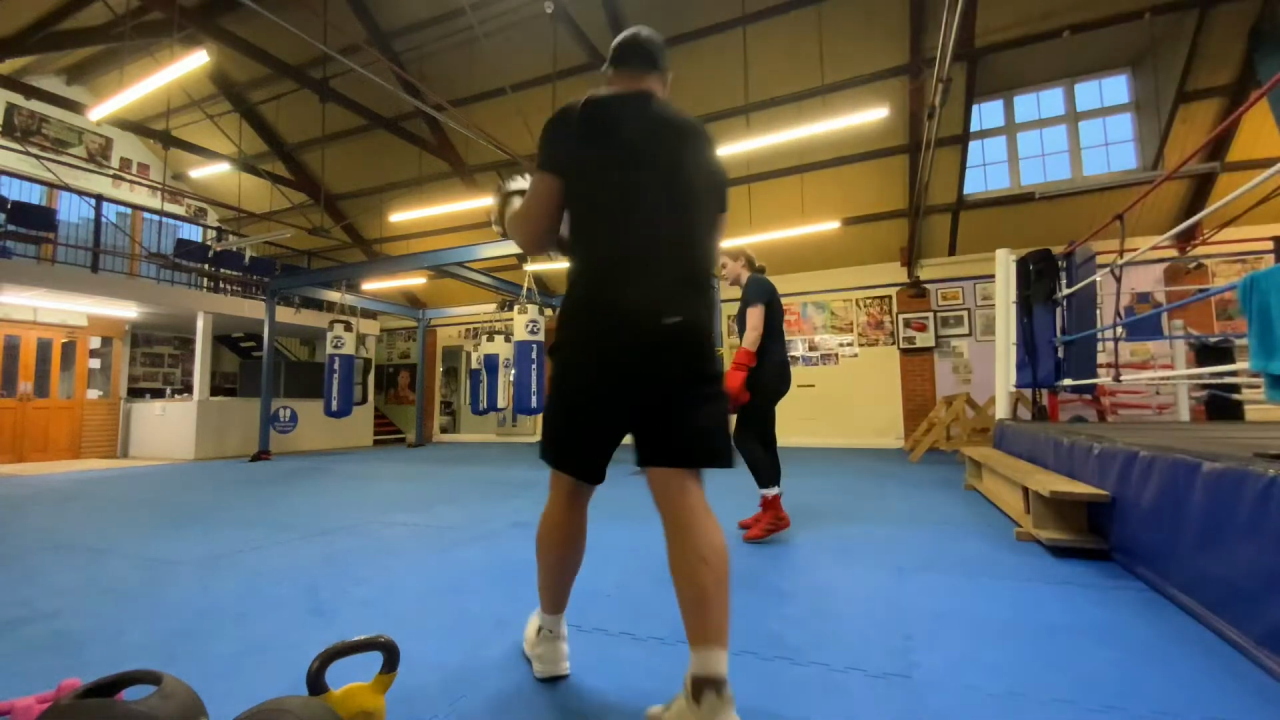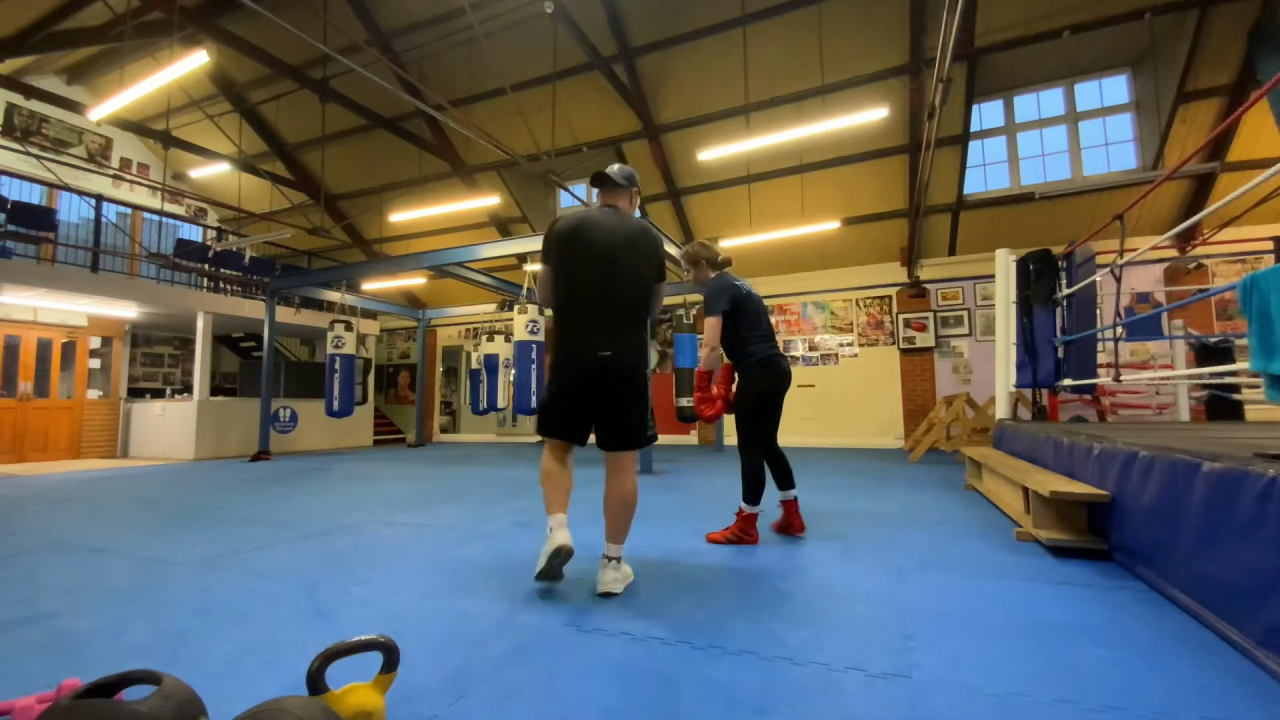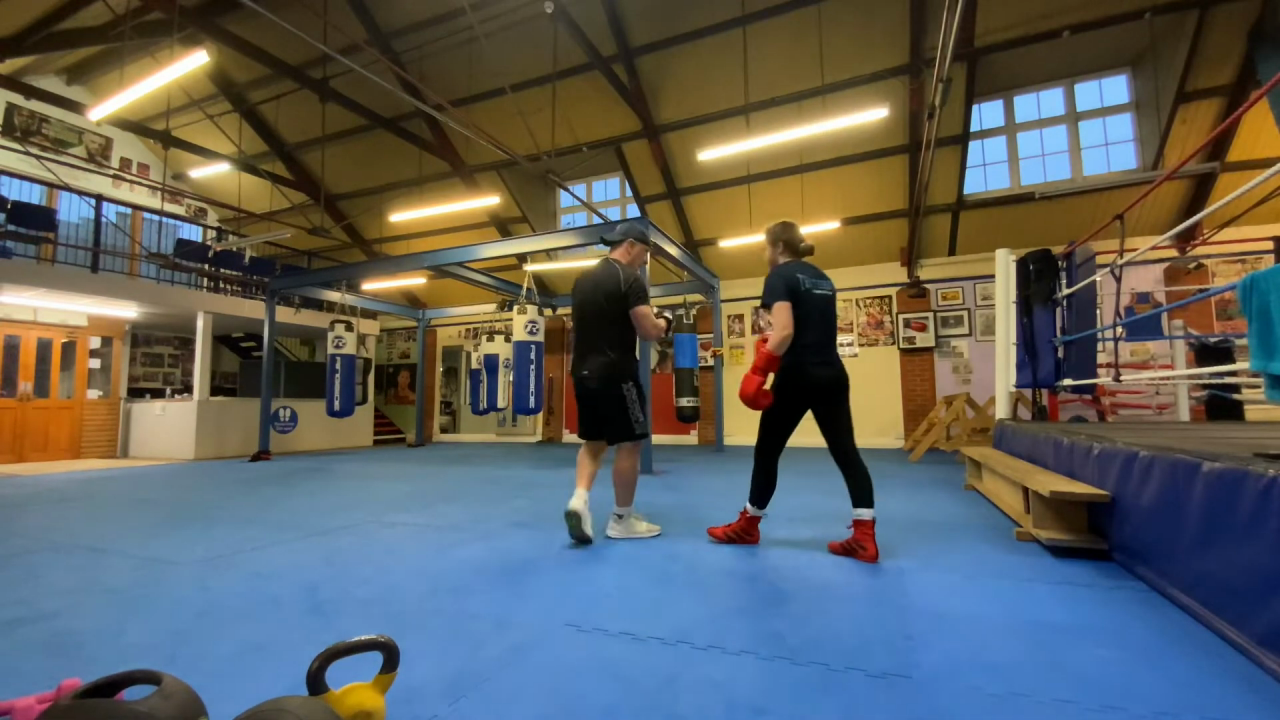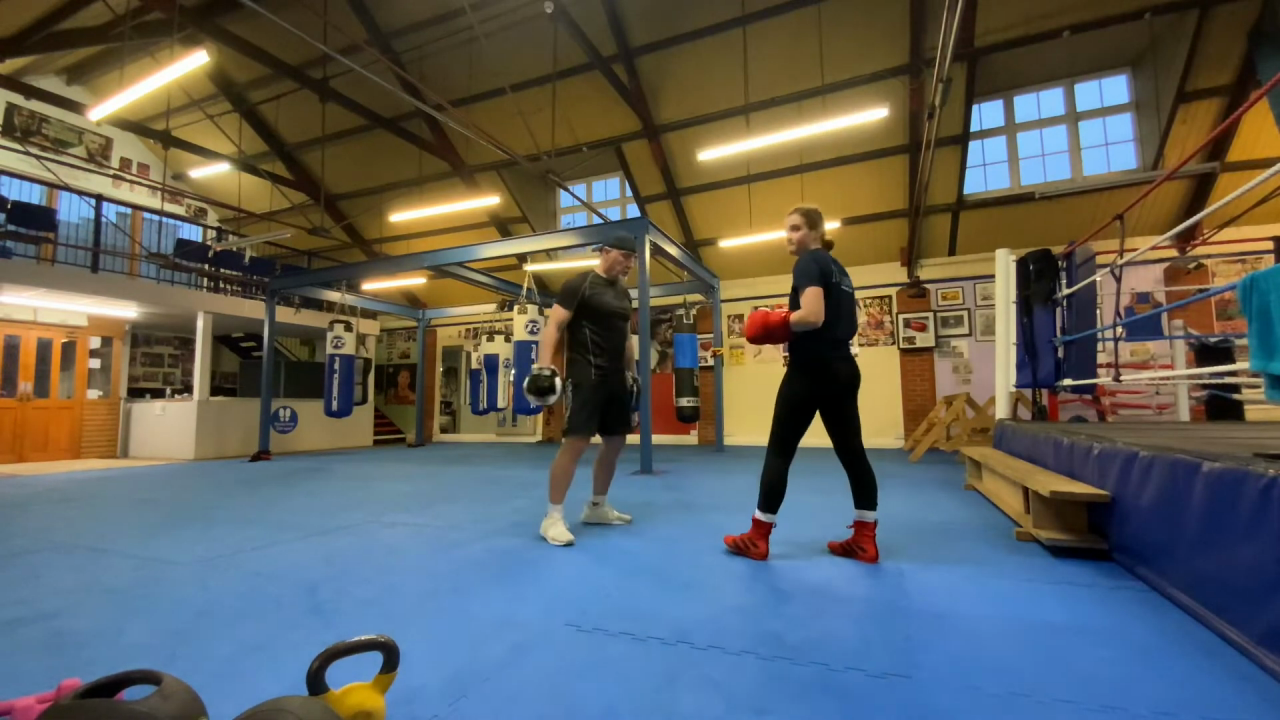
dt=0.7s
person 1, frame 1
left shoulder: (577, 121)
right shoulder: (698, 141)
left elbow: (533, 235)
left wrist: (511, 215)
left hip: (599, 326)
right hip: (686, 328)
left knee: (569, 488)
right knee: (682, 495)
left ankle: (550, 632)
person 1, frame 2
left shoulder: (563, 227)
right shoulder: (648, 238)
left elbow: (546, 295)
left hip: (572, 356)
right hip: (627, 359)
left knee: (557, 447)
right knee: (622, 460)
left ankle: (556, 534)
right ankle: (612, 564)
person 1, frame 3
left shoulder: (583, 279)
right shoulder: (629, 279)
right elbow: (649, 332)
right wrist: (663, 323)
left hip: (584, 372)
right hip: (615, 373)
left knee: (592, 443)
right knee: (629, 445)
left ankle: (579, 502)
right ankle: (621, 520)
person 1, frame 4
left shoulder: (623, 294)
right shoulder: (581, 285)
right elbow: (554, 326)
left wrist: (633, 373)
right wrist: (544, 365)
left hip: (615, 376)
right hip: (586, 376)
left knee: (615, 442)
right knee: (576, 442)
left ankle: (596, 507)
right ankle: (552, 517)
person 2, frame 1
left shoulder: (755, 284)
right shoulder: (756, 288)
left elbow: (755, 331)
left wrist: (738, 370)
right wrist: (743, 374)
left hip: (768, 372)
right hip: (769, 372)
left knee: (746, 437)
right knee: (764, 440)
left ankle: (774, 511)
right ankle: (771, 509)
person 2, frame 2
left shoulder: (715, 288)
right shoulder: (734, 284)
left elbow: (711, 346)
left wrist: (702, 389)
right wrist: (725, 384)
left hip: (759, 373)
right hip: (776, 369)
left knee: (750, 448)
right knee: (767, 444)
left ankle: (746, 526)
right ankle: (792, 516)
person 2, frame 3
left shoulder: (779, 277)
right shoulder: (822, 278)
left elbow: (783, 331)
left wrist: (758, 371)
left hip: (798, 376)
right hip: (833, 375)
left knee: (767, 451)
right knee: (845, 452)
left ankle: (747, 526)
right ankle: (865, 538)
person 2, frame 4
left shoulder: (809, 262)
right shoulder: (838, 270)
left elbow: (813, 317)
left wrist: (773, 323)
right wrist: (788, 329)
left hip: (812, 370)
right hip: (845, 370)
left knee: (780, 452)
right knee: (852, 452)
left ankle: (758, 537)
right ankle: (865, 540)
